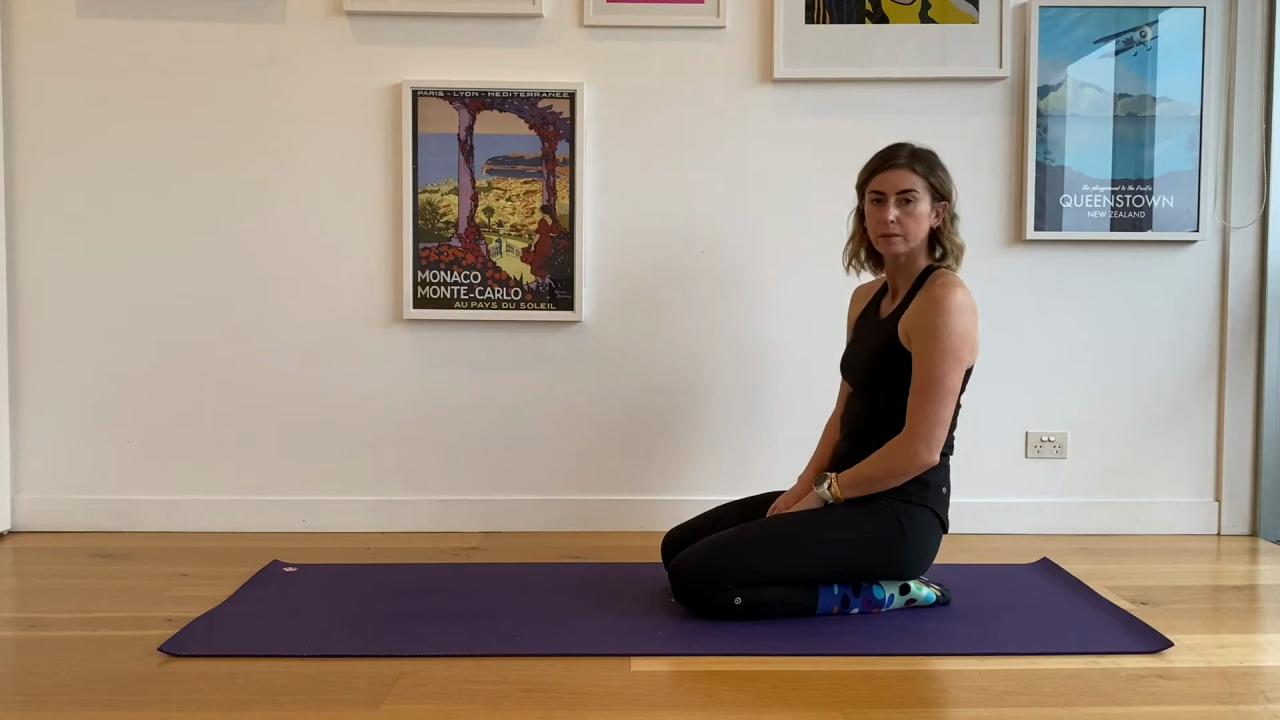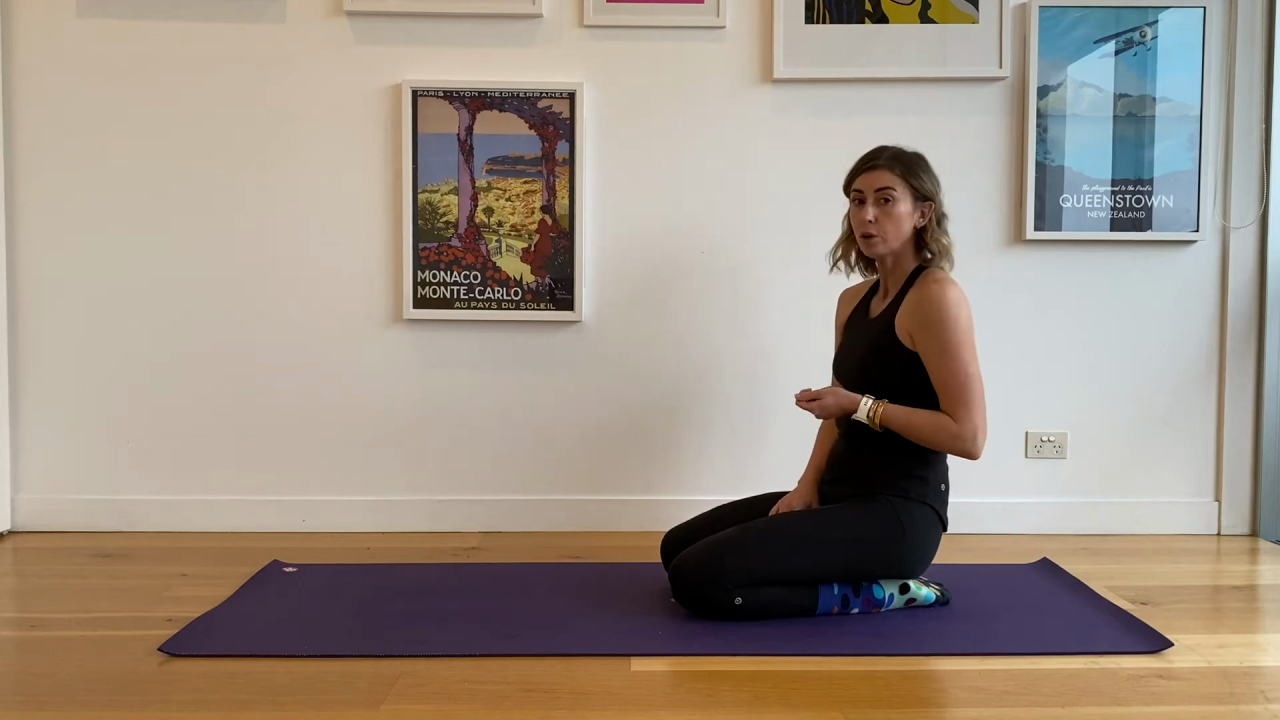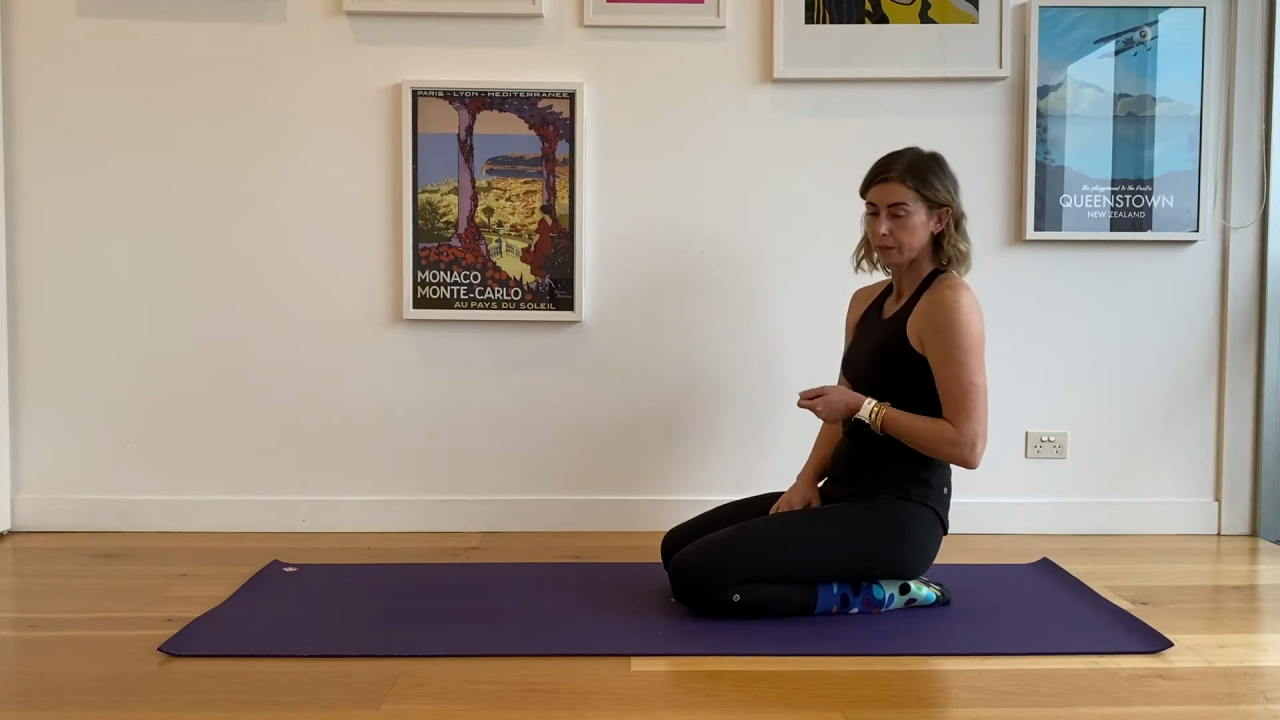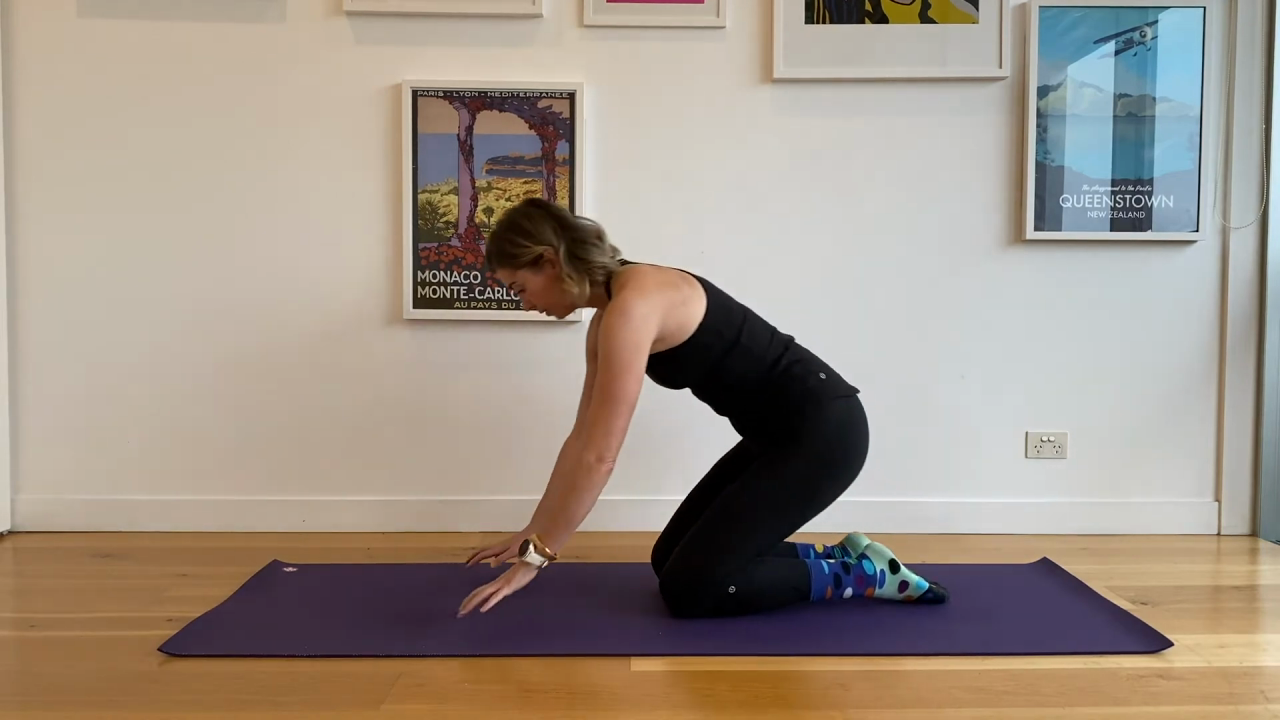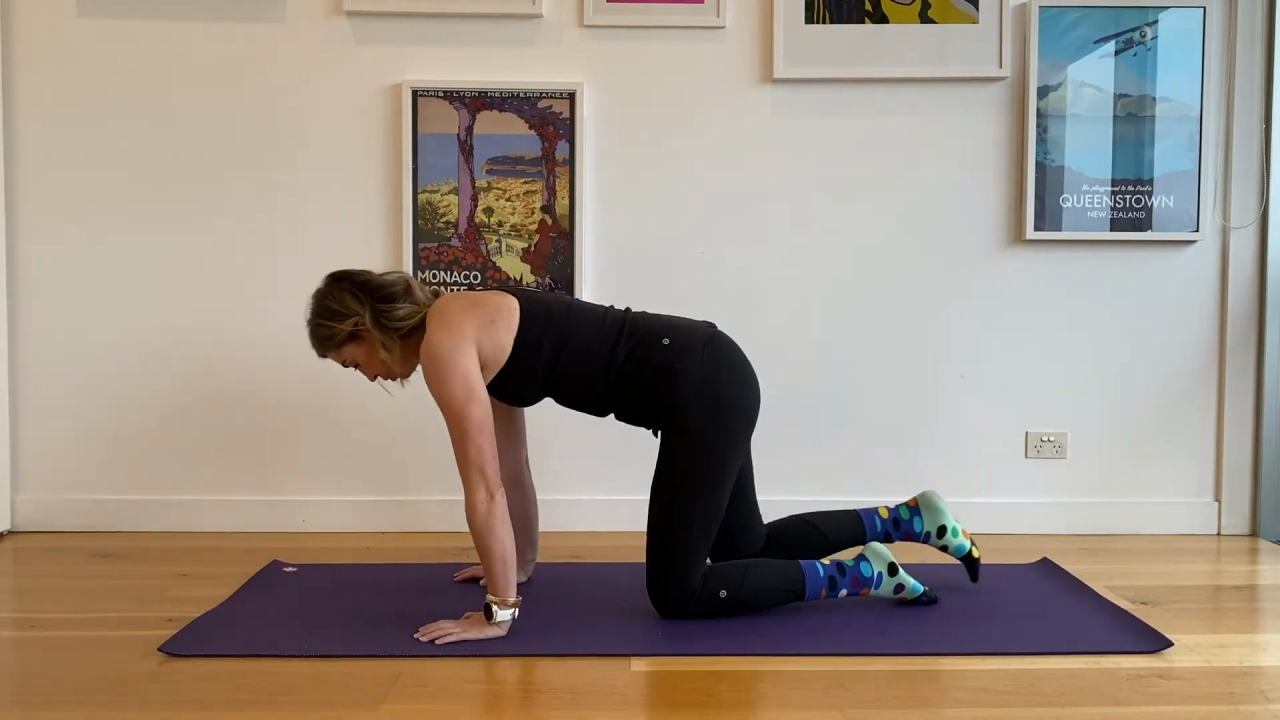
dt=1s
person 1, frame 1
left shoulder: (945, 299)
right shoulder: (865, 297)
left elbow: (922, 448)
left wrist: (822, 494)
right wrist: (805, 486)
left hip: (898, 517)
right hip: (853, 496)
left knee: (697, 577)
right knee: (679, 547)
left ankle: (883, 595)
right ankle: (876, 583)
person 1, frame 2
left shoulder: (936, 296)
right shoulder: (853, 299)
left elbow: (968, 435)
left wrist: (862, 406)
right wrist: (808, 485)
left hip: (898, 514)
right hip: (842, 494)
left knee: (698, 578)
right knee: (679, 548)
left ankle: (885, 594)
right ankle: (873, 583)
person 1, frame 3
left shoulder: (949, 302)
right shoulder: (865, 301)
left elbow: (967, 444)
left wrist: (866, 408)
right wrist: (806, 481)
left hip: (899, 517)
right hip: (844, 496)
left knee: (698, 575)
right knee: (679, 548)
left ankle: (875, 594)
right ankle: (863, 580)
person 1, frame 4
left shoulder: (631, 306)
right shoulder: (611, 313)
left elbow: (598, 458)
right elbow: (583, 438)
left wrist: (533, 556)
right wrist: (530, 533)
left hip: (823, 431)
right hip: (777, 433)
left knee: (691, 588)
right knee: (671, 561)
left ankle: (856, 574)
right ankle: (836, 556)
person 1, frame 5
left shoulder: (443, 346)
right shoulder: (475, 333)
left elbow: (487, 491)
right elbow: (511, 471)
left wrist: (500, 609)
right wrist: (520, 565)
left hip: (702, 388)
right hip: (707, 376)
left knee: (678, 592)
right knee: (742, 547)
left ankle: (857, 574)
right ankle: (907, 518)
